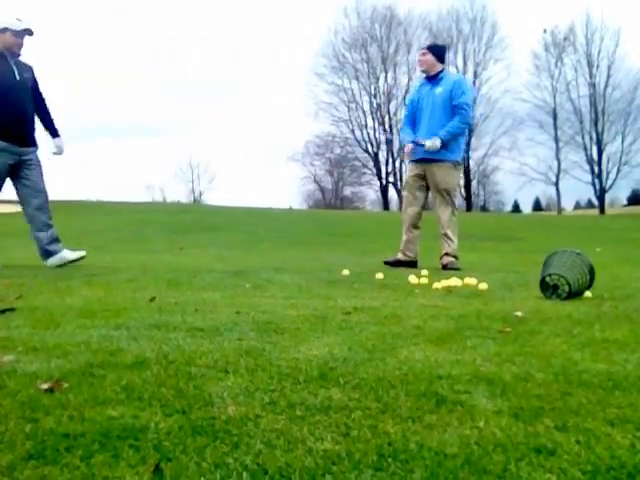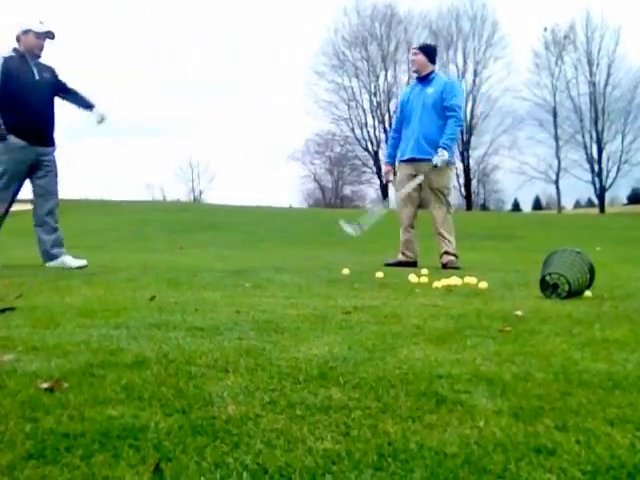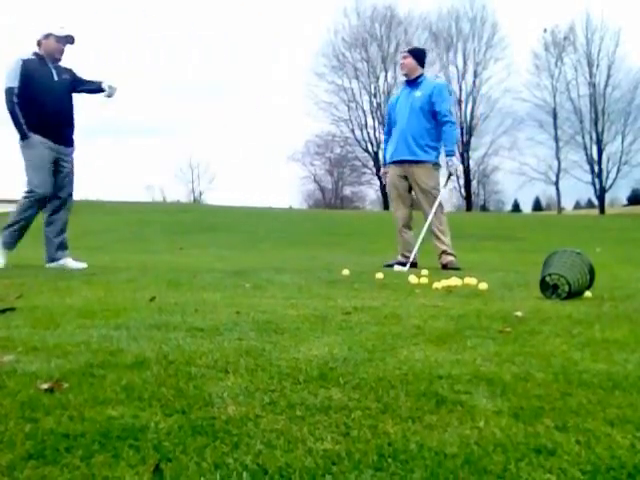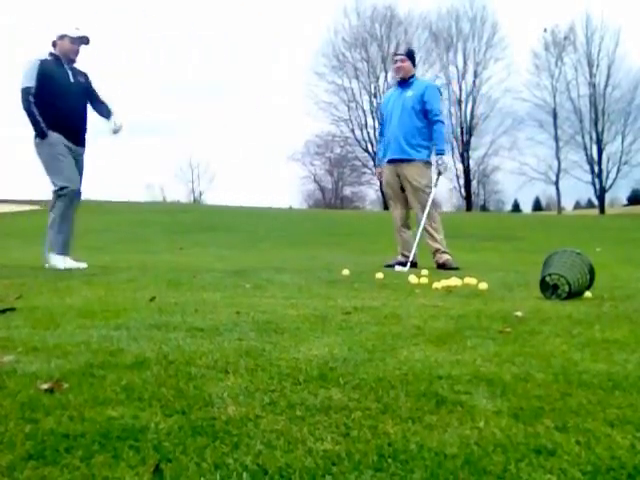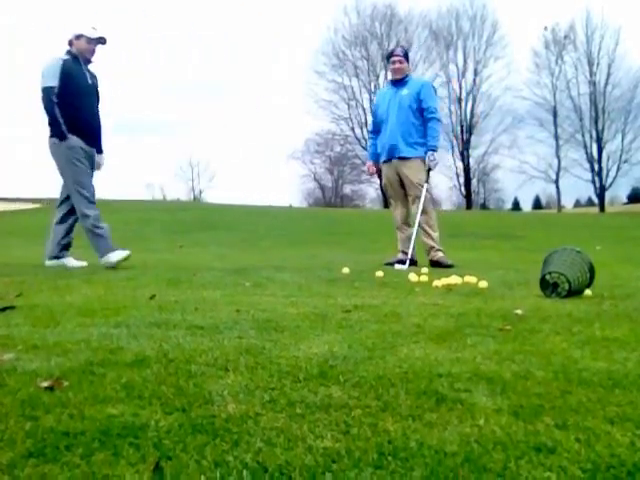
dt=0.2s
person 1, frame 1
left shoulder: (26, 70)
left elbow: (40, 104)
left wrist: (55, 135)
left hip: (26, 148)
left knee: (37, 199)
left ankle: (52, 251)
person 1, frame 2
left shoulder: (47, 71)
left elbow: (67, 92)
left wrist: (92, 108)
left hip: (45, 146)
left knee: (47, 199)
left ankle: (54, 254)
person 1, frame 3
left shoulder: (66, 74)
right shoulder: (23, 66)
left elbow: (84, 85)
left wrist: (103, 86)
right wrist: (26, 134)
left hip: (64, 145)
right hip: (37, 141)
left knee: (62, 198)
right knee: (40, 192)
left ankle: (56, 255)
person 1, frame 4
left shoulder: (81, 76)
right shoulder: (40, 66)
left elbow: (95, 101)
right elbow: (29, 99)
left wrist: (111, 118)
right wrist: (43, 133)
left hip: (76, 144)
right hip: (53, 140)
left knee: (67, 195)
right knee: (69, 188)
left ankle: (58, 254)
right ankle: (56, 249)
person 1, frame 5
left shoulder: (91, 76)
right shoulder: (59, 65)
right elbow: (49, 100)
left wrist: (99, 150)
right wrist: (64, 135)
left hip: (87, 145)
right hip: (69, 143)
left knee: (71, 198)
right knee: (83, 195)
left ankle: (56, 254)
right ankle: (106, 250)
person 2, frame 1
left shoulder: (458, 84)
right shoulder: (417, 91)
left elbow: (463, 117)
right elbow: (407, 122)
left wrist: (439, 139)
right wrist: (409, 142)
left hip: (445, 158)
right hip: (417, 159)
left knee: (446, 209)
right knee: (410, 208)
left ankle: (449, 256)
right ankle: (407, 254)
person 2, frame 2
left shoulder: (447, 85)
right shoulder: (407, 92)
left elbow: (455, 119)
right elbow: (397, 128)
left wrist: (445, 148)
right wrist: (389, 159)
left hip: (434, 159)
right hip: (406, 160)
left knee: (440, 208)
right knee: (406, 209)
left ankle: (448, 255)
right ankle: (407, 254)
person 2, frame 3
left shoulder: (435, 89)
right shoulder: (397, 96)
left elbow: (447, 123)
left wrist: (450, 153)
right wrist: (385, 162)
left hip: (424, 161)
right hip: (396, 163)
left knee: (433, 209)
right knee: (400, 212)
left ankle: (447, 256)
right ankle: (406, 255)
person 2, frame 4
left shoulder: (427, 89)
right shoulder: (388, 97)
left elbow: (437, 122)
left wrist: (439, 152)
right wrist: (379, 161)
left hip: (416, 159)
right hip: (390, 162)
left knee: (425, 208)
right knee: (398, 211)
left ankle: (441, 255)
right ankle: (405, 255)
person 2, frame 5
left shoulder: (421, 87)
right shoulder: (380, 96)
left elbow: (432, 119)
right elbow: (374, 131)
left wrist: (432, 149)
right wrist: (371, 157)
left hip: (414, 156)
right hip: (388, 160)
left knee: (422, 205)
right knee: (398, 209)
left ankle: (435, 252)
right ankle: (405, 253)
